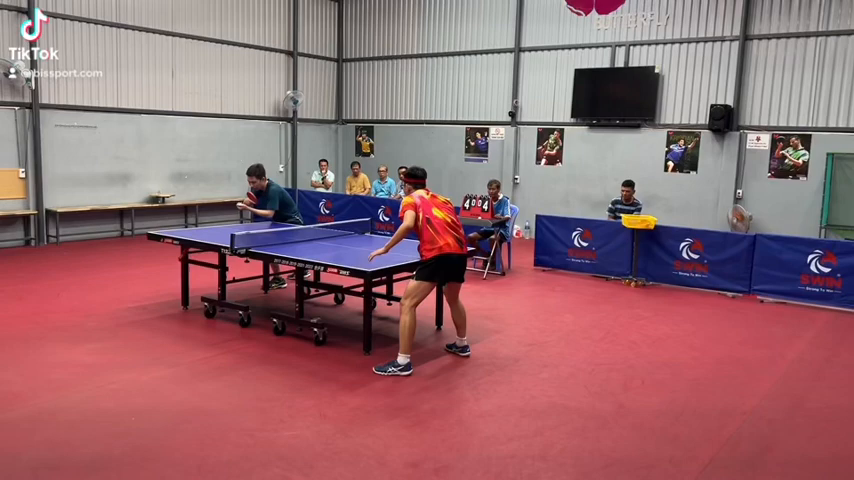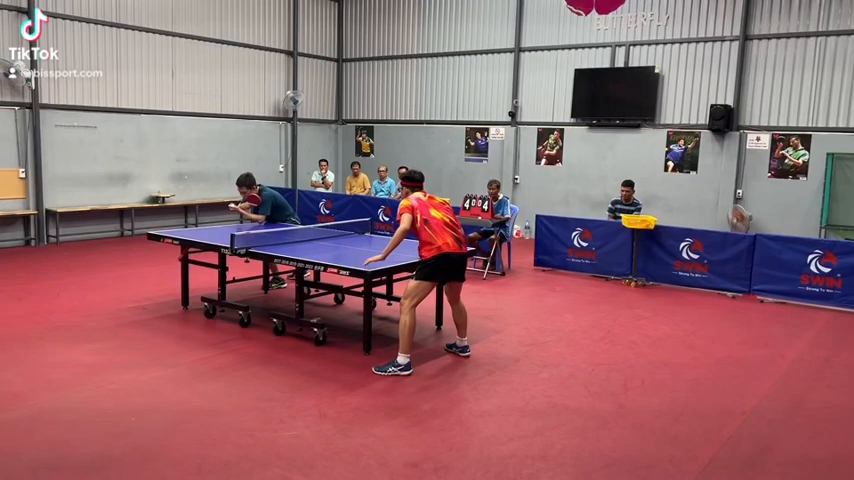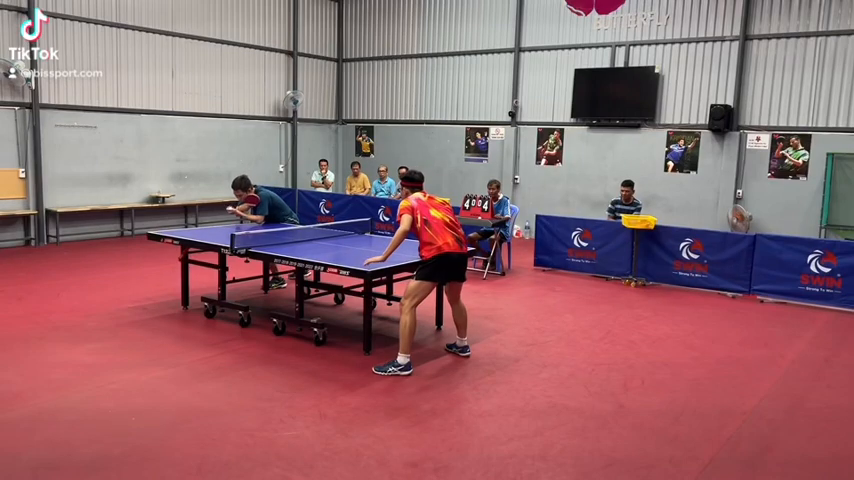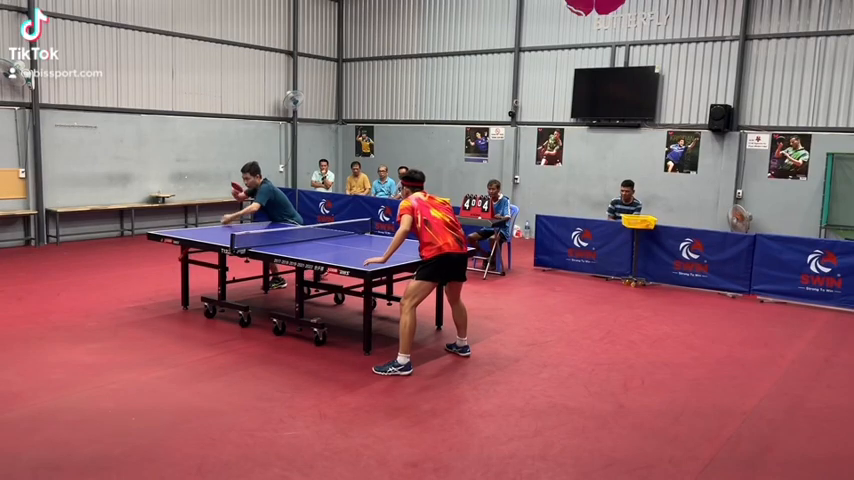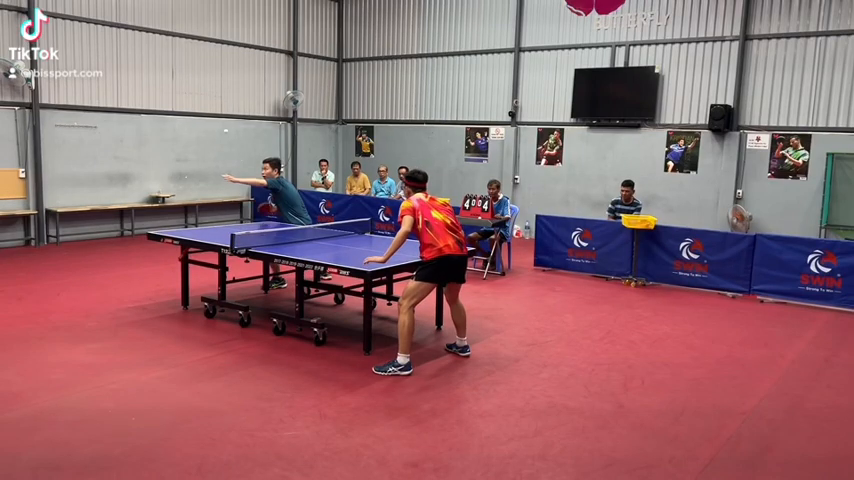
dt=0.4s
person 1, frame 1
left shoulder: (411, 200)
right shoulder: (443, 200)
left elbow: (408, 225)
left wrist: (385, 248)
left hip: (437, 256)
right hip: (459, 253)
left knee: (407, 304)
right knee: (453, 299)
left ankle: (403, 362)
right ankle: (462, 345)
person 1, frame 2
left shoulder: (408, 202)
right shoulder: (441, 201)
left elbow: (405, 227)
right elbow: (456, 228)
left wrist: (383, 255)
left hip: (437, 256)
right hip: (459, 253)
left knee: (407, 304)
right knee: (454, 299)
left ankle: (403, 362)
right ankle: (462, 345)
person 1, frame 3
left shoulder: (408, 203)
right shoulder: (441, 201)
left elbow: (405, 228)
left wrist: (384, 256)
left hip: (438, 255)
right hip: (460, 252)
left knee: (407, 304)
right knee: (454, 299)
left ankle: (403, 362)
right ankle: (462, 345)
person 1, frame 4
left shoulder: (408, 203)
right shoulder: (441, 201)
left elbow: (405, 229)
left wrist: (384, 258)
left hip: (438, 256)
right hip: (460, 253)
left knee: (407, 304)
right knee: (454, 299)
left ankle: (403, 362)
right ankle: (462, 345)
person 1, frame 5
left shoulder: (410, 203)
right shoulder: (442, 202)
left elbow: (406, 230)
left wrist: (385, 257)
left hip: (438, 257)
right hip: (460, 254)
left knee: (405, 304)
right knee: (453, 299)
left ankle: (403, 362)
right ankle: (462, 344)
person 2, frame 1
left shoulder: (274, 190)
right shoulder: (257, 188)
left elbow: (269, 214)
right elbow: (245, 202)
left wrist: (249, 209)
right wrist: (248, 201)
left hip: (292, 221)
right hip: (281, 221)
left ankle: (278, 279)
person 2, frame 2
left shoulder: (266, 195)
right shoulder: (253, 194)
left elbow: (260, 219)
right elbow: (240, 208)
left wrist: (240, 210)
right wrist: (249, 203)
left hip: (289, 223)
right hip: (277, 223)
left ankle: (277, 279)
person 2, frame 3
left shoulder: (262, 195)
right shoulder: (249, 196)
left elbow: (259, 219)
right elbow: (238, 211)
left wrist: (239, 213)
right wrist: (247, 204)
left hip: (288, 223)
right hip: (276, 223)
left ankle: (277, 279)
person 2, frame 4
left shoulder: (266, 188)
right shoulder: (258, 187)
left elbow: (254, 208)
right elbow: (241, 197)
left wrist: (233, 216)
right wrist: (237, 194)
left hip: (292, 224)
right hip: (284, 223)
left ankle: (277, 279)
person 2, frame 5
left shoulder: (277, 182)
right shoulder: (285, 184)
left elbow: (259, 182)
left wrist: (236, 179)
right wrist: (278, 209)
left hip: (297, 225)
right hip: (305, 223)
left ankle: (277, 279)
